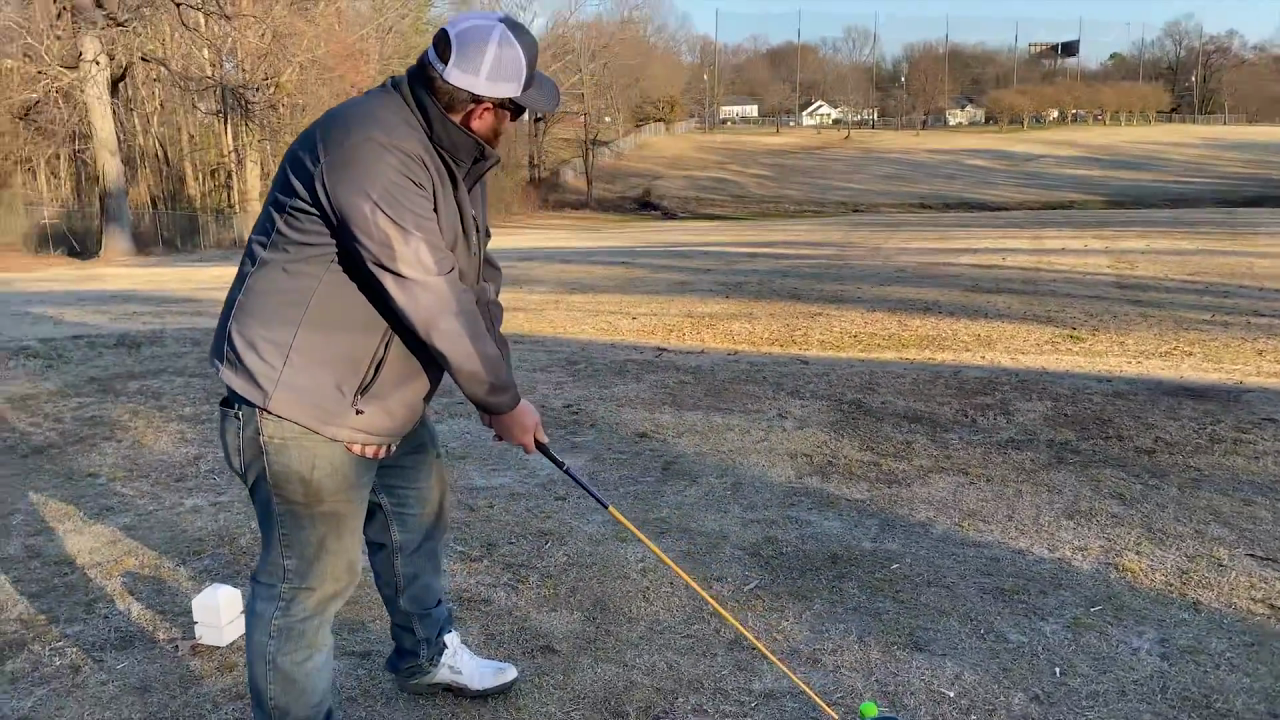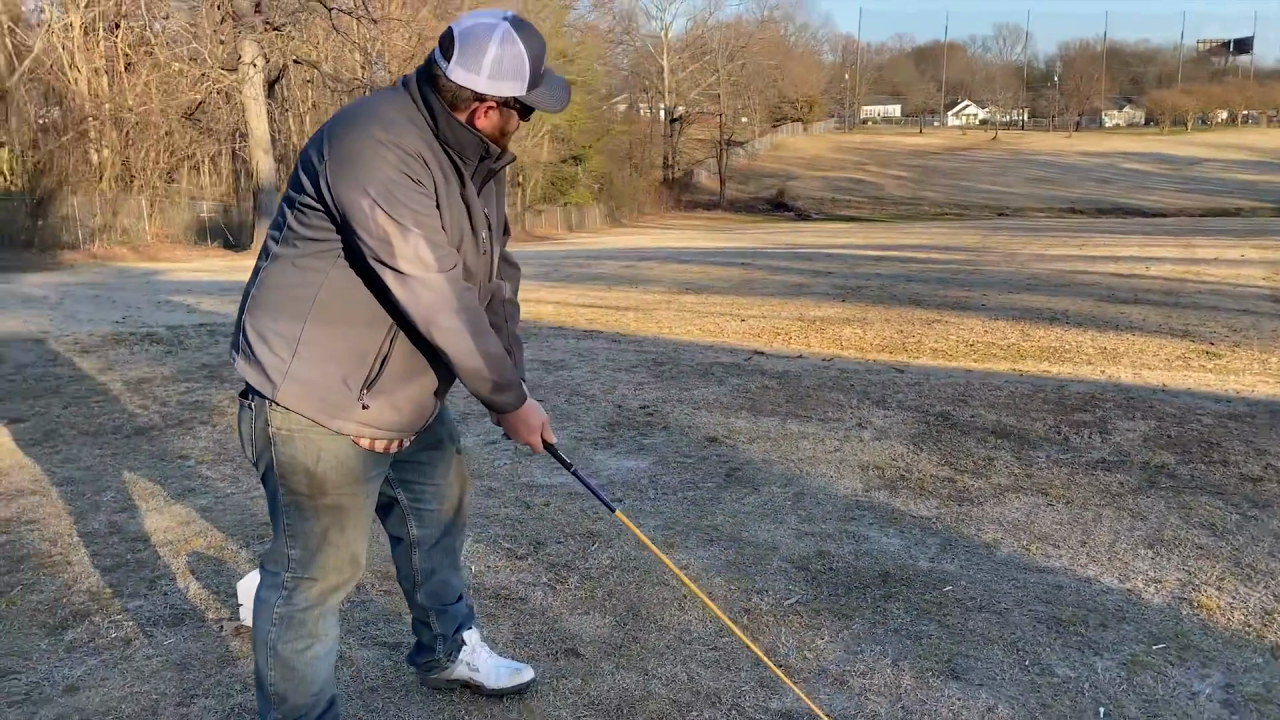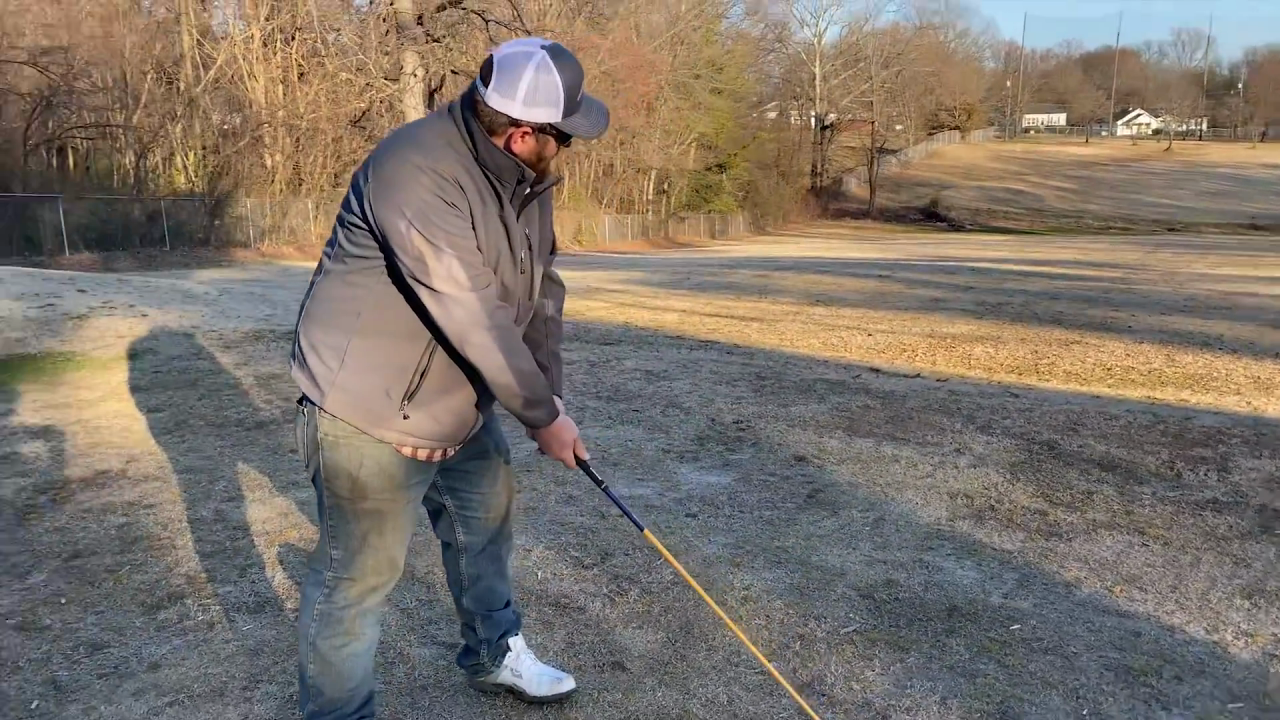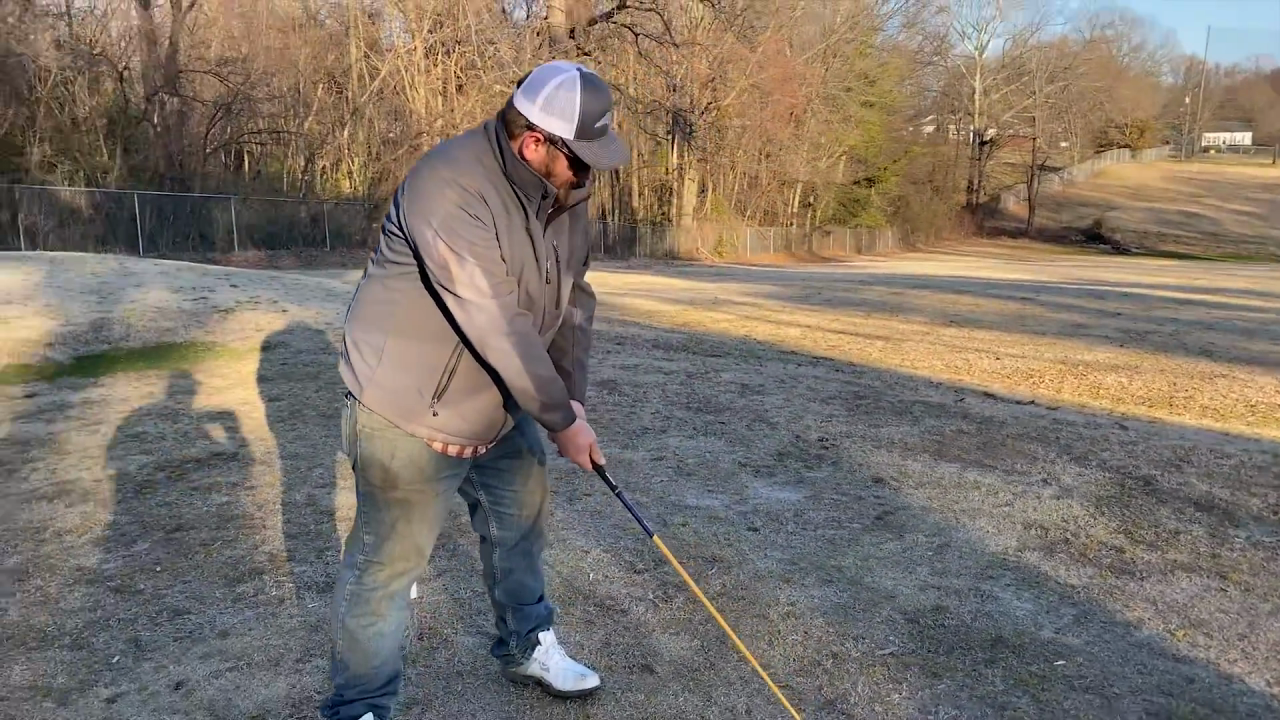
dt=0.5s
person 1, frame 1
left shoulder: (449, 149)
right shoulder: (371, 148)
left elbow: (475, 276)
right elbow: (432, 301)
left wrist: (496, 384)
right wrist: (502, 400)
left hip: (383, 396)
right hip: (304, 407)
left knee: (415, 520)
right knee: (309, 582)
left ankle: (425, 654)
person 1, frame 2
left shoulder: (472, 151)
right shoulder: (376, 147)
left elbow: (494, 271)
right elbow: (436, 299)
left wrist: (510, 376)
right wrist: (509, 399)
left hip: (407, 393)
right hip: (320, 402)
left knee: (436, 515)
right knee: (316, 572)
left ankle: (447, 649)
person 1, frame 3
left shoulder: (526, 176)
right shoulder: (418, 173)
left elbow: (541, 286)
right elbow: (473, 320)
left wrist: (549, 392)
right wrist: (542, 415)
left hip: (461, 405)
right hip: (371, 411)
left knee: (485, 524)
right knee: (359, 573)
left ankle: (494, 653)
person 1, frame 4
right shoulder: (451, 184)
left elbow: (572, 297)
right elbow: (496, 324)
left wrist: (571, 396)
right wrist: (561, 418)
left hip: (498, 405)
right hip: (410, 410)
left knee: (520, 520)
right knee: (389, 560)
left ankle: (526, 645)
